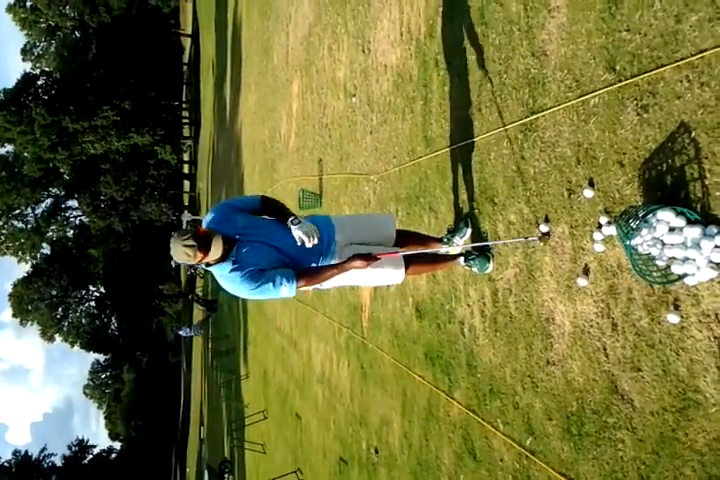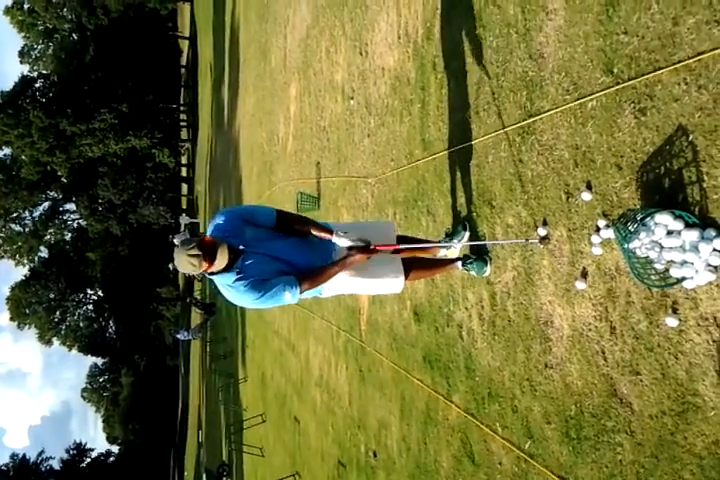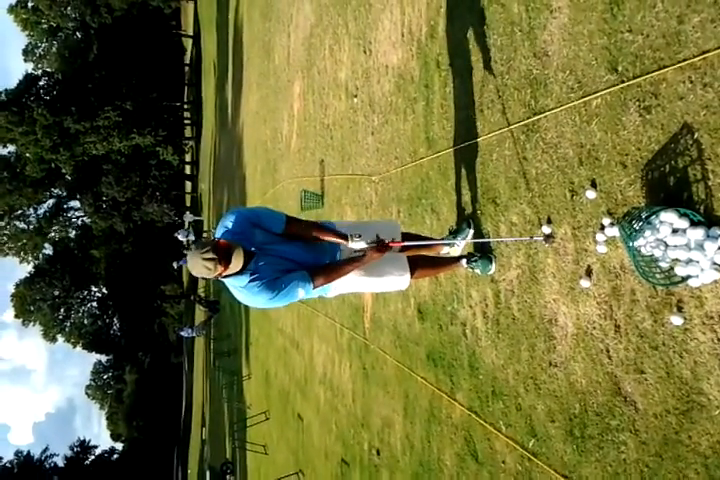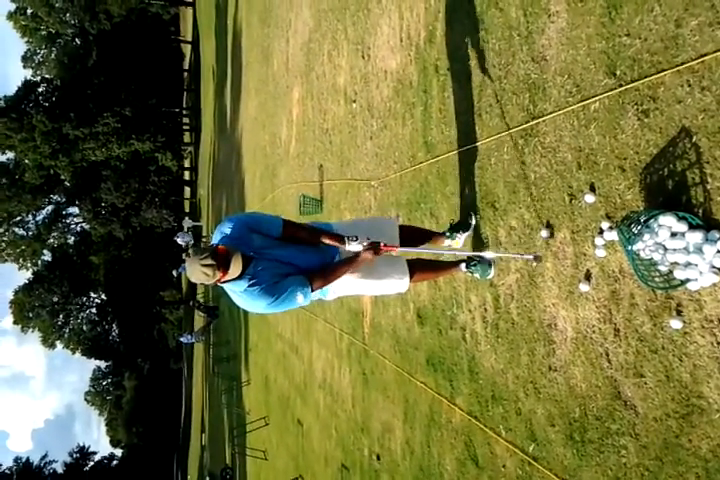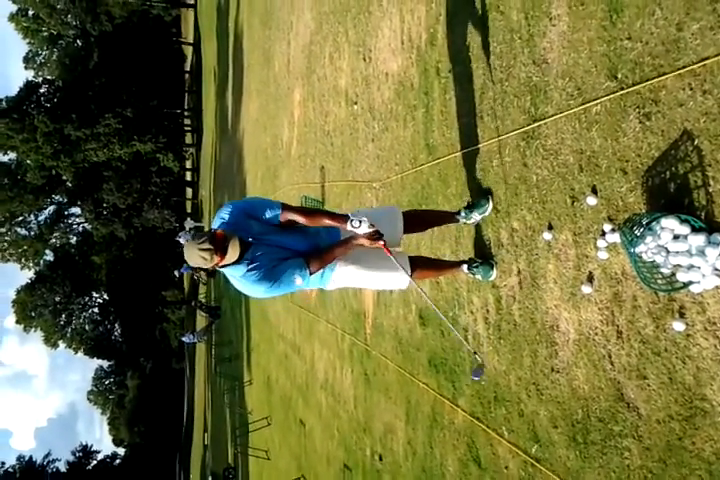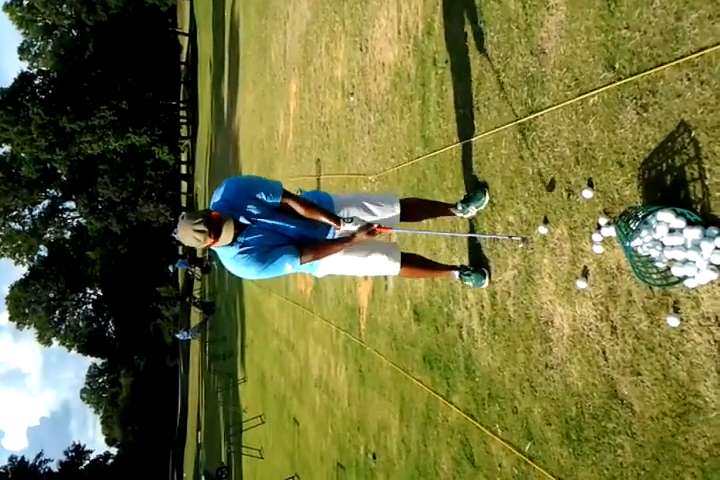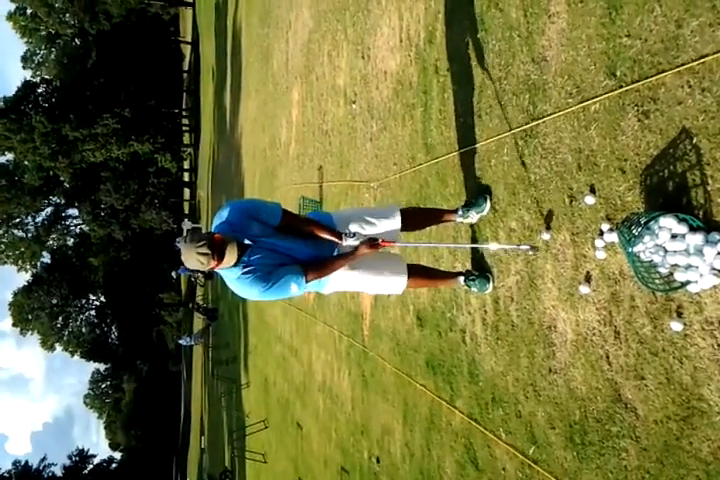
dt=0.4s
person 1, frame 1
left shoulder: (219, 216)
right shoulder: (241, 280)
left elbow: (265, 202)
right elbow: (299, 282)
left wrist: (292, 219)
right wrist: (350, 265)
left hip: (323, 229)
right hip: (328, 263)
left knee: (394, 235)
right knee: (403, 264)
left ankle: (445, 243)
right ankle: (461, 259)
person 1, frame 2
left shoulder: (224, 222)
right shoulder: (244, 291)
left elbow: (284, 218)
right elbow: (302, 286)
left wrist: (332, 234)
right wrist: (349, 261)
left hip: (325, 240)
right hip: (329, 277)
left knee: (391, 241)
right knee: (401, 271)
left ankle: (443, 248)
right ankle: (458, 264)
person 1, frame 3
left shoulder: (233, 223)
right shoulder: (257, 292)
left elbow: (297, 226)
right elbow: (317, 280)
left wrist: (349, 240)
right wrist: (366, 258)
left hip: (332, 237)
right hip: (334, 275)
left knee: (393, 240)
right knee: (408, 269)
left ankle: (445, 246)
right ankle: (463, 262)
person 1, frame 4
left shoulder: (228, 229)
right shoulder: (257, 297)
left elbow: (292, 229)
right elbow: (314, 284)
left wrist: (344, 241)
right wrist: (359, 258)
left hip: (329, 235)
right hip: (333, 275)
left knee: (395, 231)
right knee: (407, 272)
left ankle: (446, 238)
right ankle: (463, 265)
person 1, frame 5
left shoulder: (230, 215)
right shoulder: (257, 281)
left elbow: (293, 213)
right elbow: (312, 265)
left wrist: (345, 221)
right wrist: (355, 241)
left hip: (332, 227)
right hip: (334, 268)
left knee: (402, 219)
right knee: (408, 269)
left ankle: (462, 216)
right ankle: (464, 266)
person 1, frame 6
left shoulder: (231, 191)
right shoulder: (245, 262)
left elbow: (294, 200)
right elbow: (306, 255)
left wrist: (338, 221)
right wrist: (355, 239)
left hip: (327, 207)
right hip: (329, 251)
left knee: (401, 208)
right knee: (397, 262)
left ankle: (458, 209)
right ankle: (456, 272)
person 1, frame 7
left shoulder: (230, 214)
right shoulder: (250, 283)
left elbow: (293, 220)
right elbow: (309, 275)
left wrist: (340, 237)
right wrist: (357, 253)
left hip: (330, 225)
right hip: (332, 269)
left knee: (401, 218)
right knee: (404, 276)
left ankle: (459, 214)
right ankle: (461, 278)
